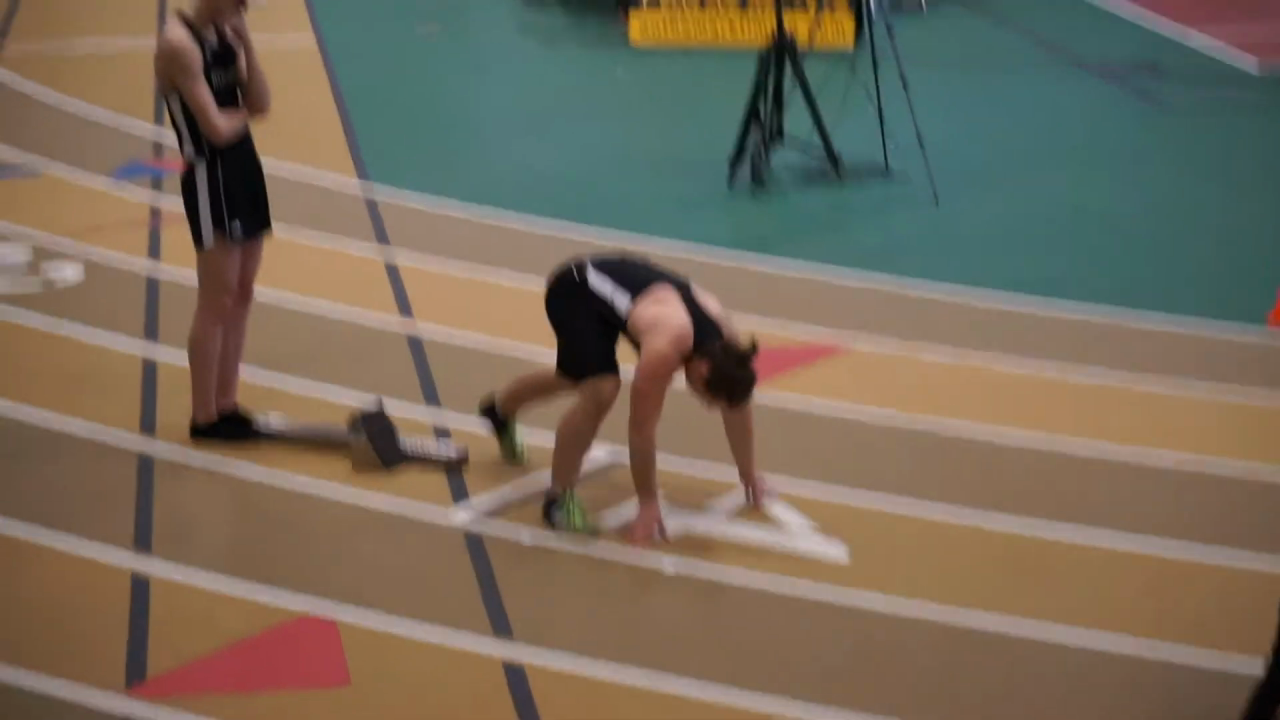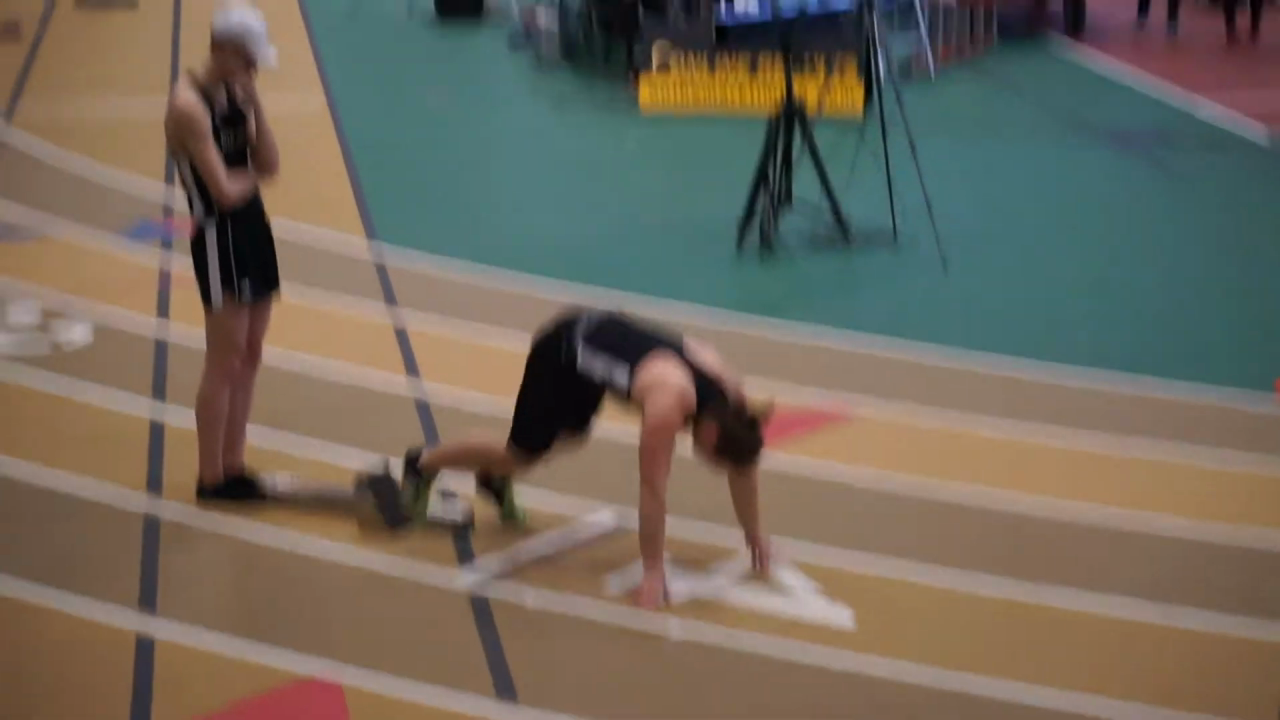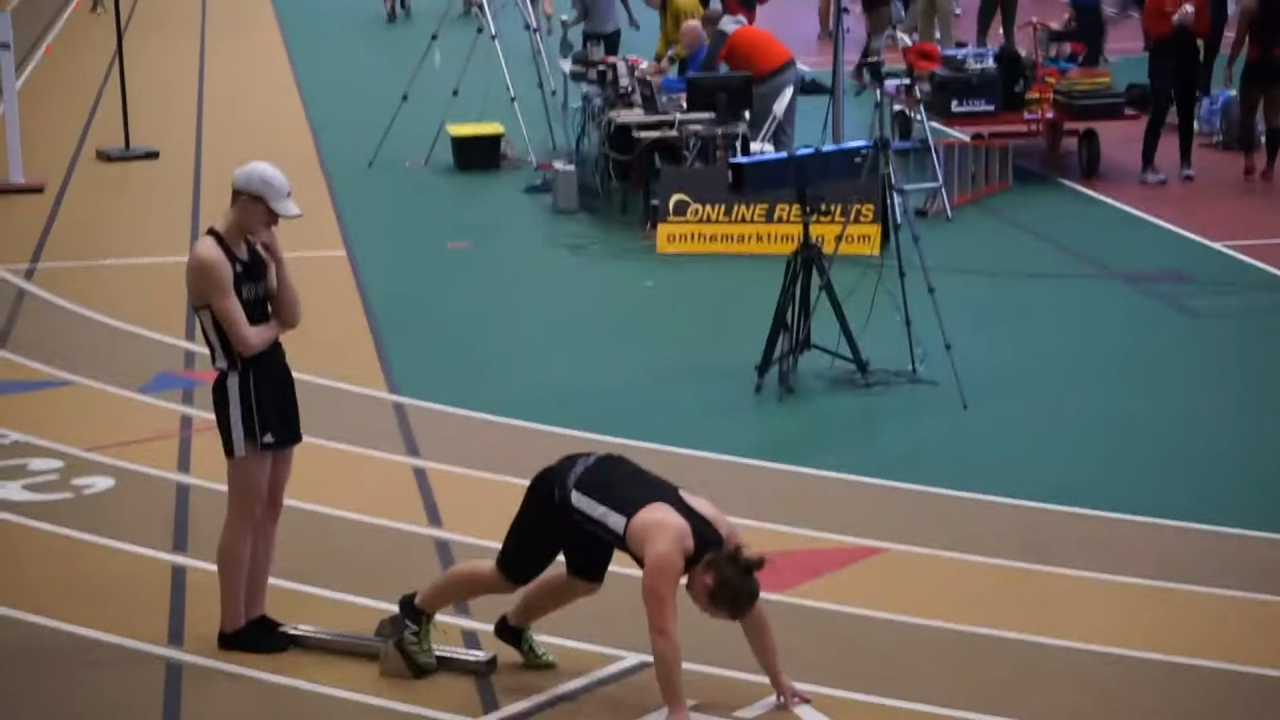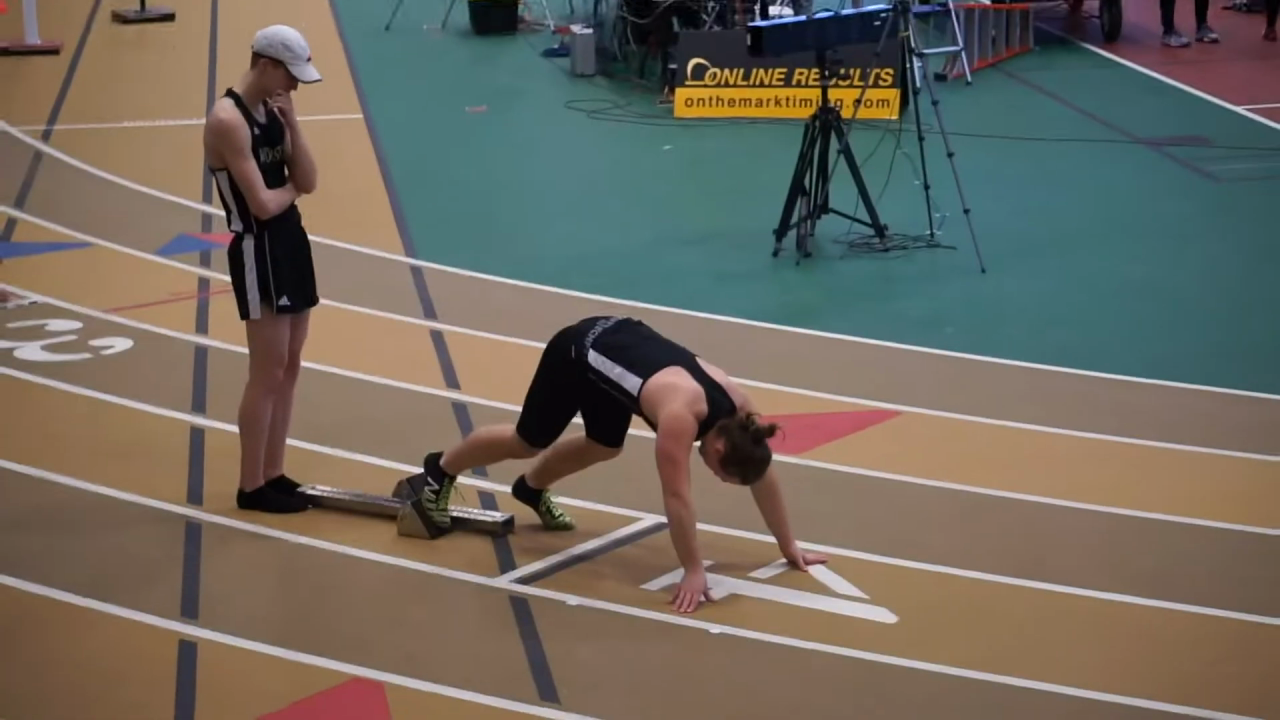
dt=0.4s
person 1, frame 1
left shoulder: (226, 36)
right shoulder: (179, 43)
left elbow: (260, 105)
right elbow: (217, 129)
left wrist: (247, 47)
right wrist: (244, 114)
left hip: (244, 168)
right hip: (211, 179)
left knee: (241, 297)
right knee: (217, 303)
left ankle: (226, 405)
right ankle: (204, 417)
person 1, frame 2
left shoulder: (236, 99)
right shoulder: (188, 107)
left elbow: (269, 169)
right elbow: (224, 192)
left wrist: (256, 110)
right wrist: (253, 176)
left hip: (253, 229)
right hip: (222, 238)
left knee: (249, 358)
right knee: (224, 363)
left ankle: (233, 466)
right ankle: (211, 476)
person 1, frame 3
left shoulder: (256, 250)
right shoulder: (209, 258)
left elbow: (291, 317)
right elbow: (246, 341)
left wrist: (278, 261)
right wrist: (273, 324)
left hip: (275, 380)
right hip: (242, 390)
left knee: (270, 507)
right knee: (245, 512)
left ankle: (255, 613)
right ankle: (233, 625)
person 1, frame 4
left shoulder: (273, 112)
right shoulder: (227, 120)
left elbow: (308, 182)
right elbow: (264, 205)
left wrist: (292, 125)
right wrist: (290, 188)
left hip: (291, 242)
right hip: (259, 252)
left knee: (288, 369)
right knee: (267, 373)
left ankle: (273, 474)
right ankle: (251, 486)
person 2, frame 1
left shoulder: (724, 337)
right shoulder: (666, 348)
left elbow: (737, 410)
right elbow: (641, 429)
left wrist: (750, 477)
right wrist: (648, 504)
left hip: (607, 282)
right hip: (574, 288)
left knee: (571, 379)
right knee: (601, 391)
left ankle: (499, 411)
right ankle: (558, 497)
person 2, frame 2
left shoulder: (729, 393)
right shoulder: (671, 407)
left elbow: (741, 469)
right elbow: (653, 491)
left wrist: (755, 537)
right wrist: (653, 571)
left hip: (598, 337)
right hip: (566, 350)
left knee: (569, 436)
right knee: (521, 454)
left ankle: (496, 479)
right ankle: (422, 464)
person 2, frame 3
left shoulder: (725, 538)
right shoulder: (668, 551)
left elbow: (752, 614)
right elbow: (663, 634)
left wrist: (779, 680)
left hip: (600, 477)
right hip: (562, 490)
left knee: (584, 582)
right knee: (507, 577)
left ankle: (514, 626)
right ankle: (418, 609)
person 2, frame 4
left shoulder: (740, 407)
right shoulder: (681, 414)
left elbow: (764, 479)
right elbow: (677, 497)
left wrist: (789, 546)
right wrist: (693, 572)
left hip: (618, 340)
right hip: (578, 351)
left knee: (604, 447)
right knee: (529, 442)
left ankle: (532, 487)
right ankle: (440, 470)
